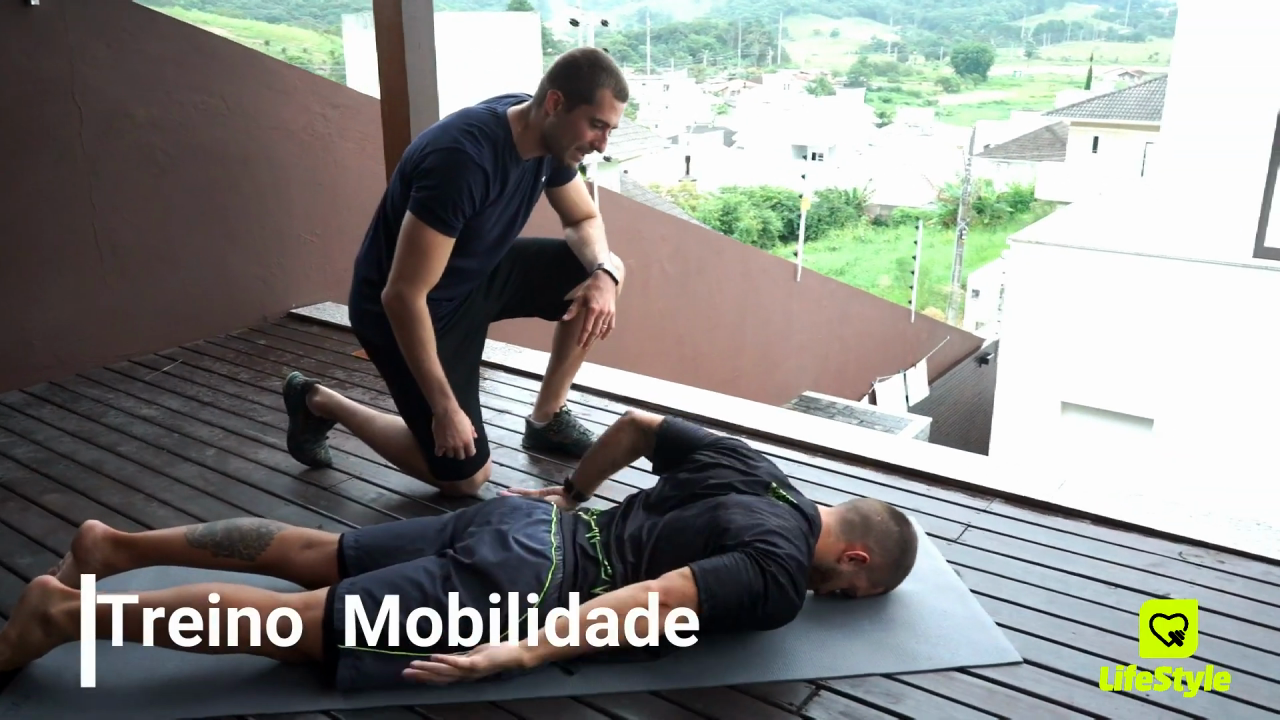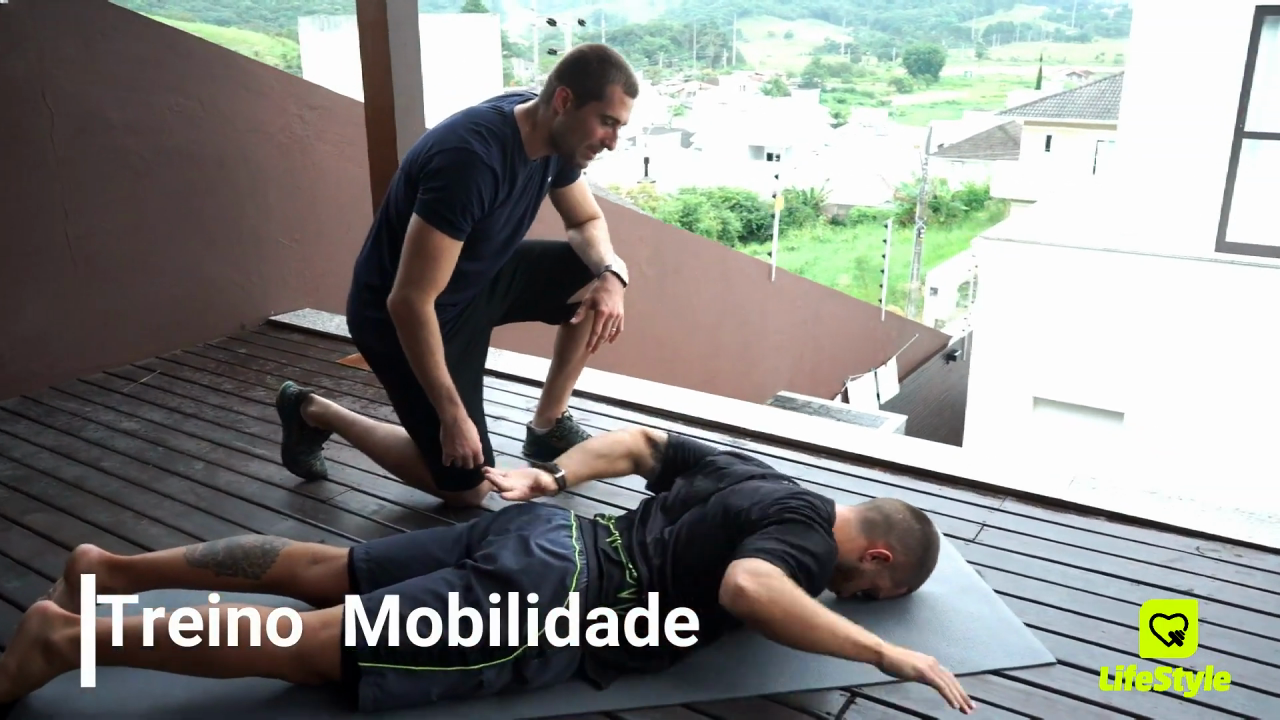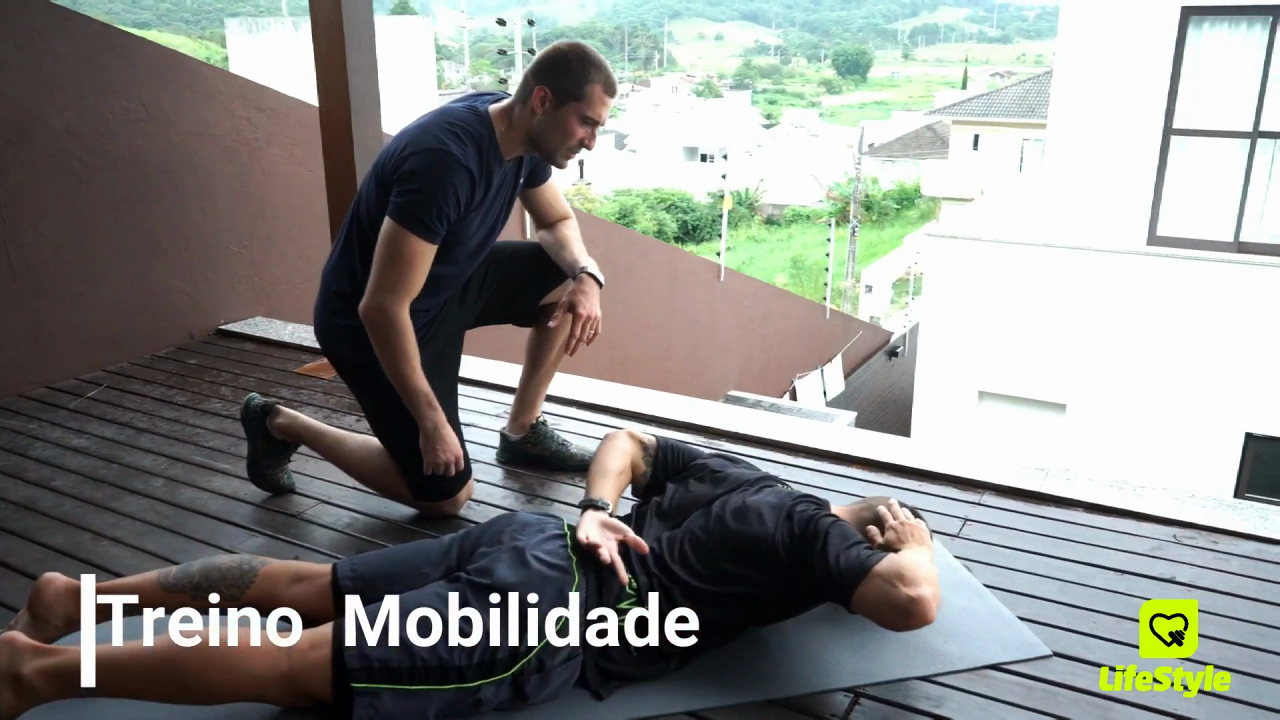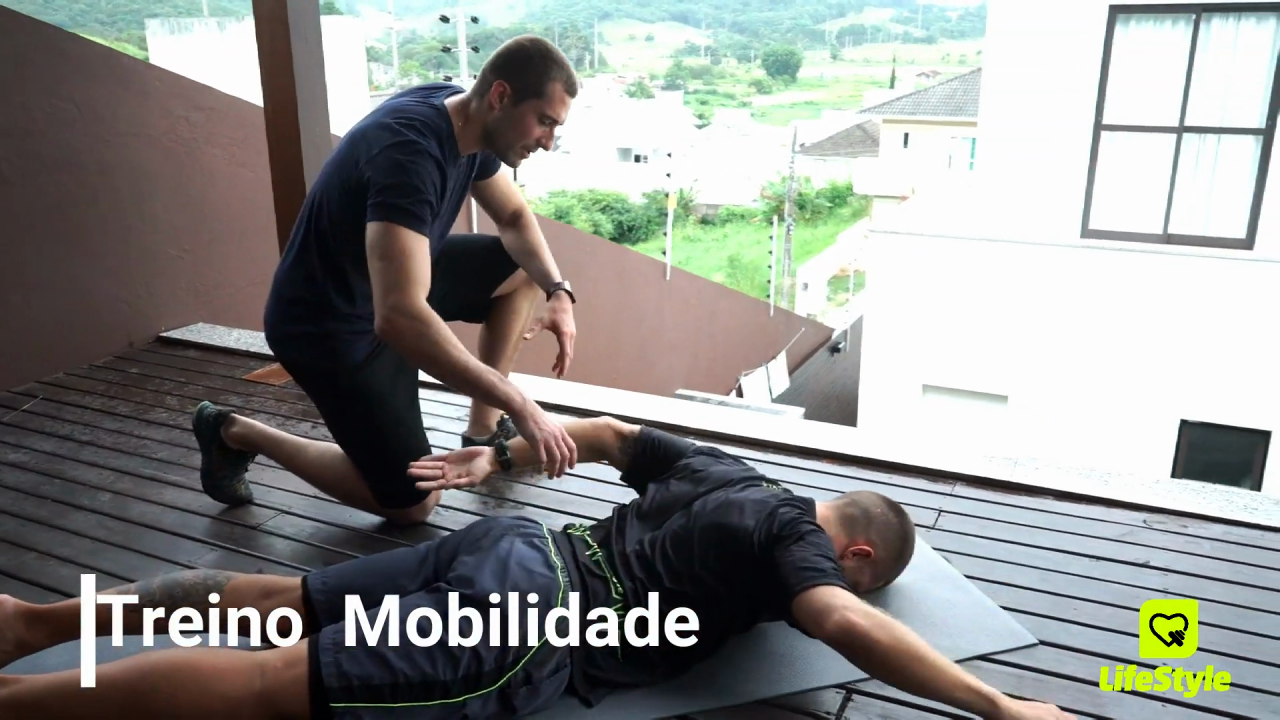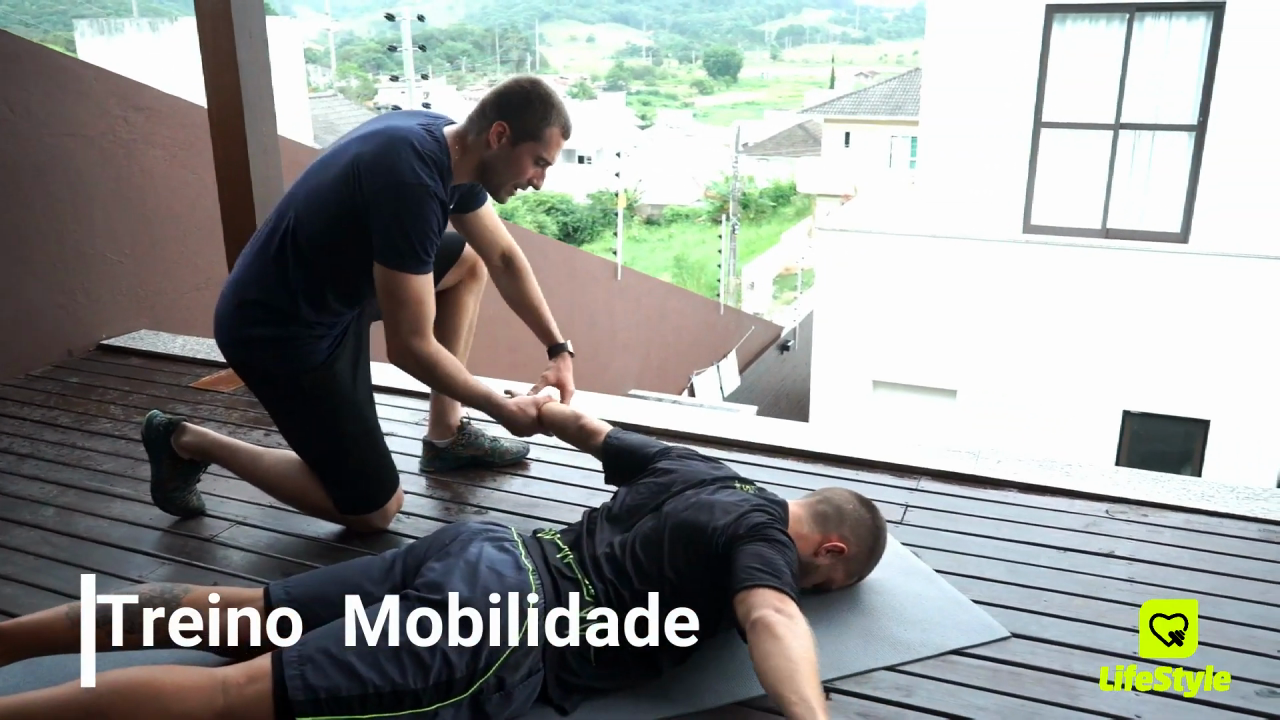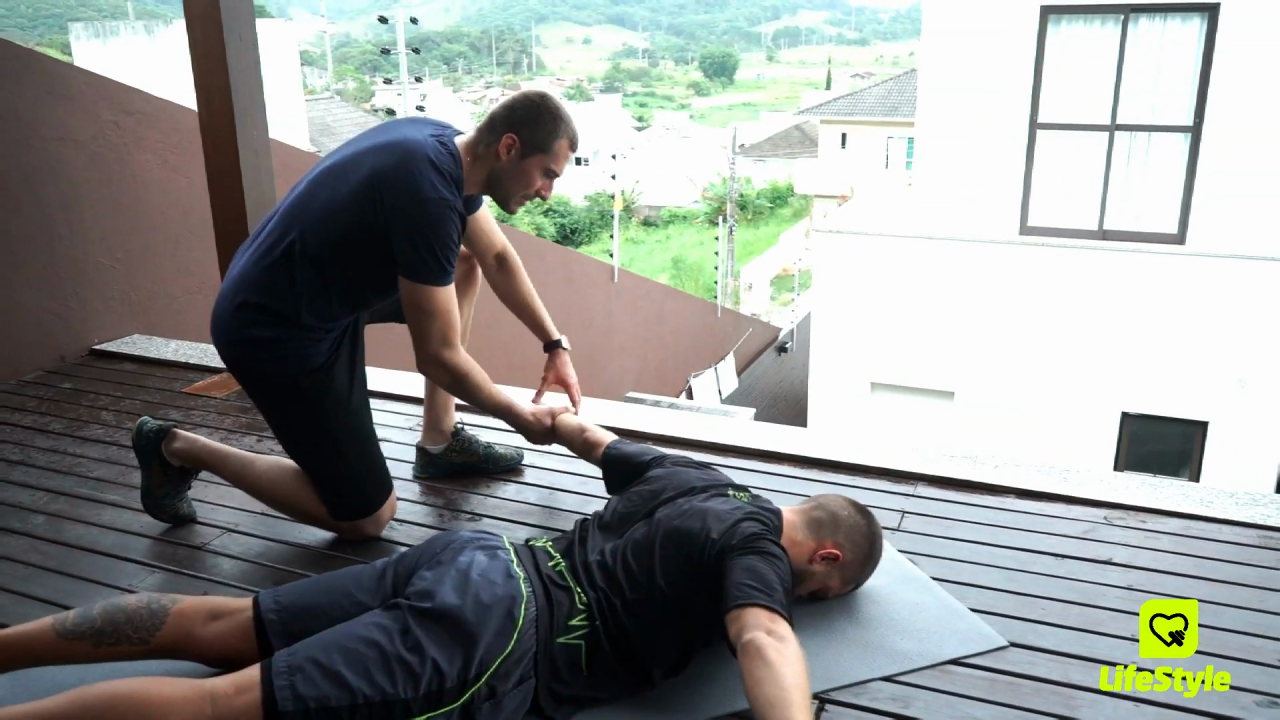
dt=0.5s
person 1, frame 1
left shoulder: (755, 468)
right shoulder: (783, 570)
left elbow: (635, 421)
right elbow: (655, 600)
right wrist: (521, 651)
left hip: (518, 528)
right hip: (522, 586)
left knee: (311, 557)
right knee: (296, 622)
left ankle: (115, 543)
person 1, frame 2
left shoulder: (760, 475)
right shoulder: (810, 538)
left elbow: (637, 439)
right elbow: (741, 592)
left wrist: (549, 474)
left hip: (538, 541)
right hip: (543, 607)
left knee: (318, 574)
left ankle: (110, 569)
person 1, frame 3
left shoulder: (745, 474)
right shoulder: (817, 533)
left elbow: (625, 439)
right elbow: (909, 601)
left wrist: (596, 510)
right wrist: (915, 544)
left hip: (523, 543)
right hip: (538, 624)
left knee: (301, 593)
left ankle: (80, 595)
person 1, frame 4
left shoulder: (729, 471)
right shoulder: (798, 537)
left elbow: (610, 434)
right elbow: (852, 629)
left wrist: (488, 455)
left hip: (507, 543)
right hip: (529, 627)
left knee: (268, 602)
person 1, frame 5
left shoulder: (697, 469)
right shoulder: (767, 539)
left elbow: (585, 424)
right elbow: (772, 621)
left wrist: (528, 410)
left hip: (476, 553)
right hip: (492, 637)
left knee: (231, 616)
person 1, frame 6
left shoulder: (697, 477)
right shoulder: (760, 550)
left elbow: (590, 436)
right elbow: (764, 642)
left wrist: (557, 417)
left hip: (467, 563)
right hip: (485, 641)
left knee: (215, 626)
person 2, frame 1
left shoulder: (549, 135)
right shoulder: (463, 158)
left elbow: (585, 220)
right elbow: (402, 296)
left wrist: (602, 274)
right wrist: (445, 409)
right hip: (404, 310)
left knee: (605, 271)
right knee: (466, 477)
left ankle: (547, 420)
right ankle: (319, 403)
person 2, frame 2
left shoulder: (551, 133)
right shoulder: (470, 158)
left elbow: (587, 222)
right elbow: (408, 301)
left wrist: (611, 275)
right wrist: (452, 416)
right hip: (400, 316)
left knee: (605, 276)
right knee: (469, 485)
left ankle: (548, 427)
right ankle: (314, 413)
person 2, frame 3
left shoulder: (521, 132)
right shoulder: (445, 161)
left elbow: (558, 222)
right elbow: (381, 307)
left wrist: (586, 275)
right wrist: (432, 422)
right hip: (370, 323)
left knee: (574, 278)
right knee: (447, 495)
left ankle: (522, 432)
right ankle: (282, 425)
person 2, frame 4
left shoulder: (468, 123)
right shoulder: (408, 154)
left elbow: (514, 217)
right elbow: (401, 318)
left wrist: (558, 289)
right wrist: (520, 408)
right hip: (328, 325)
left knee: (520, 267)
right knee: (413, 502)
left ankle: (484, 433)
right ankle: (236, 435)
person 2, frame 5
left shoulder: (449, 145)
right shoulder: (412, 183)
left elbow: (504, 258)
right elbow: (410, 347)
left wrist: (558, 350)
right wrist: (503, 410)
right hip: (277, 330)
left knee: (469, 262)
right knee: (375, 510)
left ankle: (445, 437)
right ankle: (187, 443)
person 2, frame 6
left shoulder: (445, 145)
right shoulder: (428, 199)
left elbow: (495, 257)
right elbow: (439, 359)
left wrist: (554, 345)
right wrist: (523, 418)
right hip: (273, 331)
left knee: (464, 263)
right knee: (367, 516)
left ankle: (439, 443)
right ankle: (179, 450)
